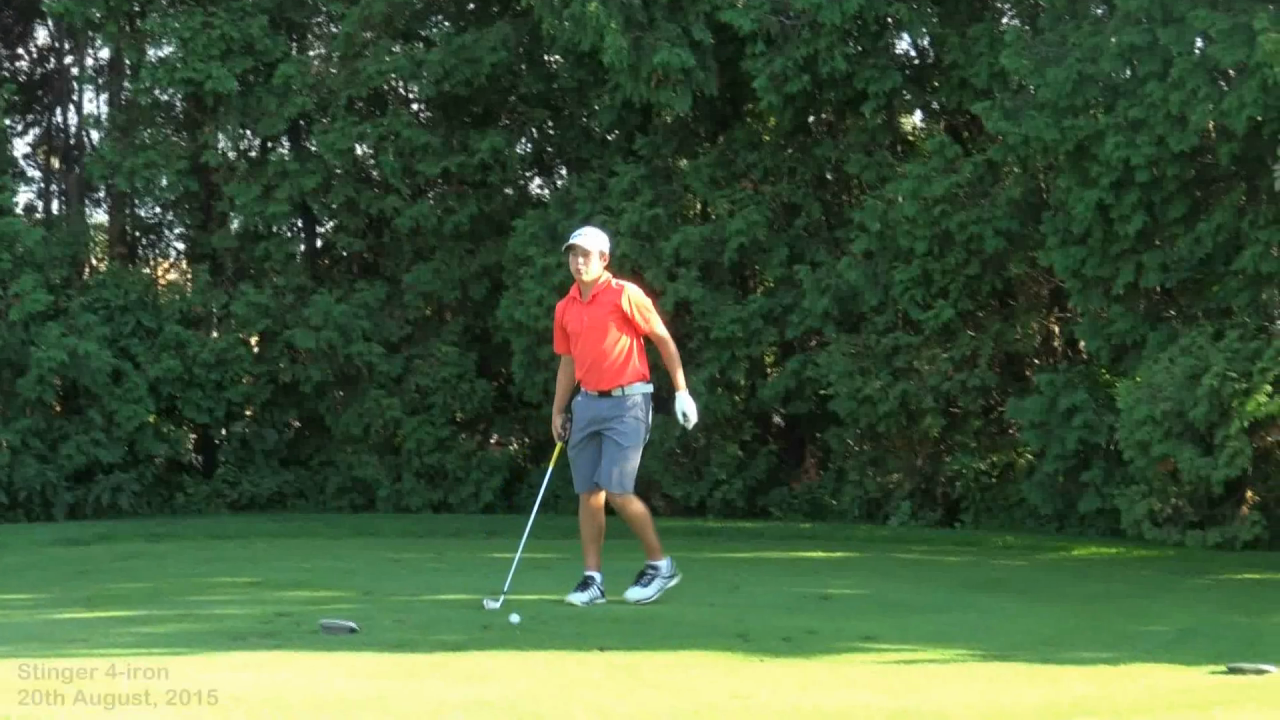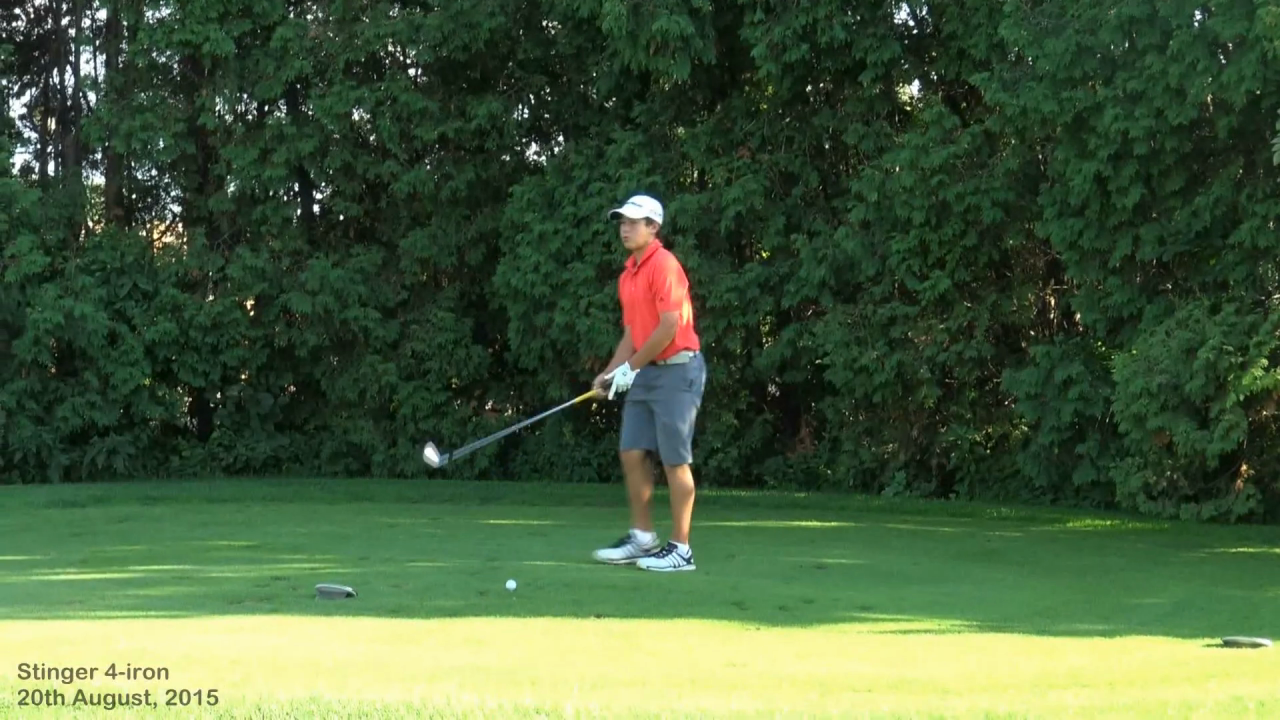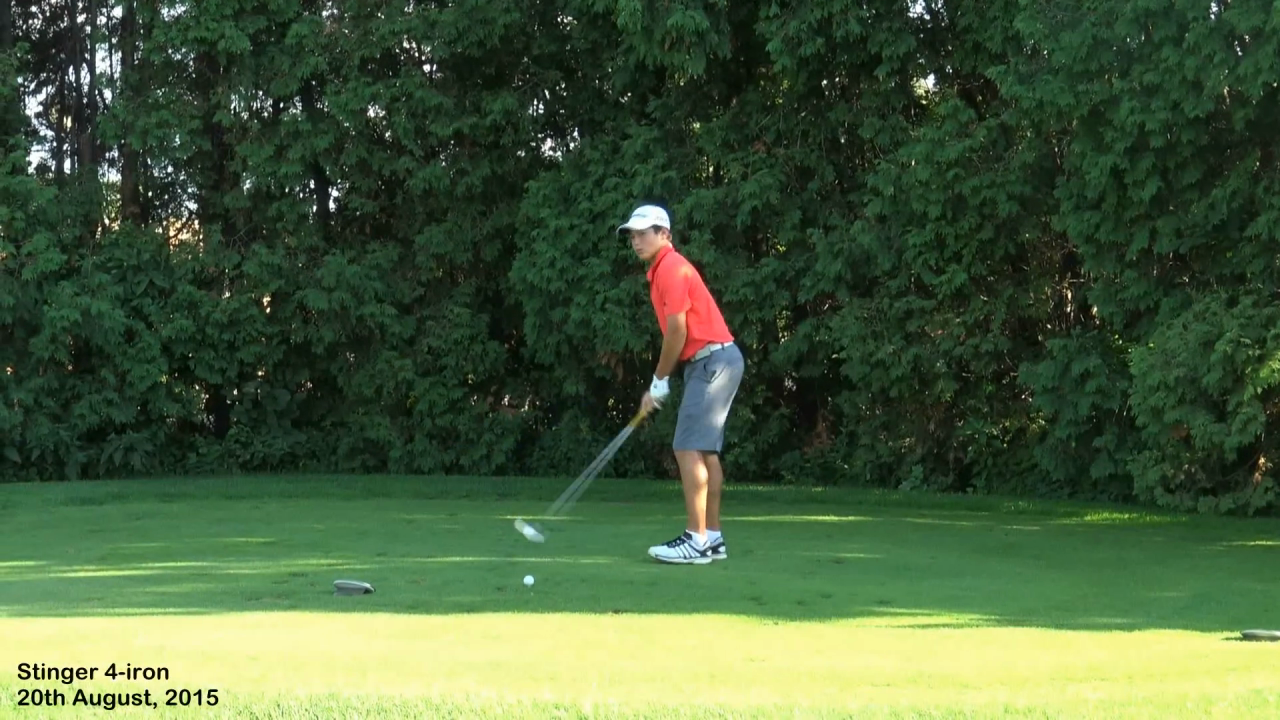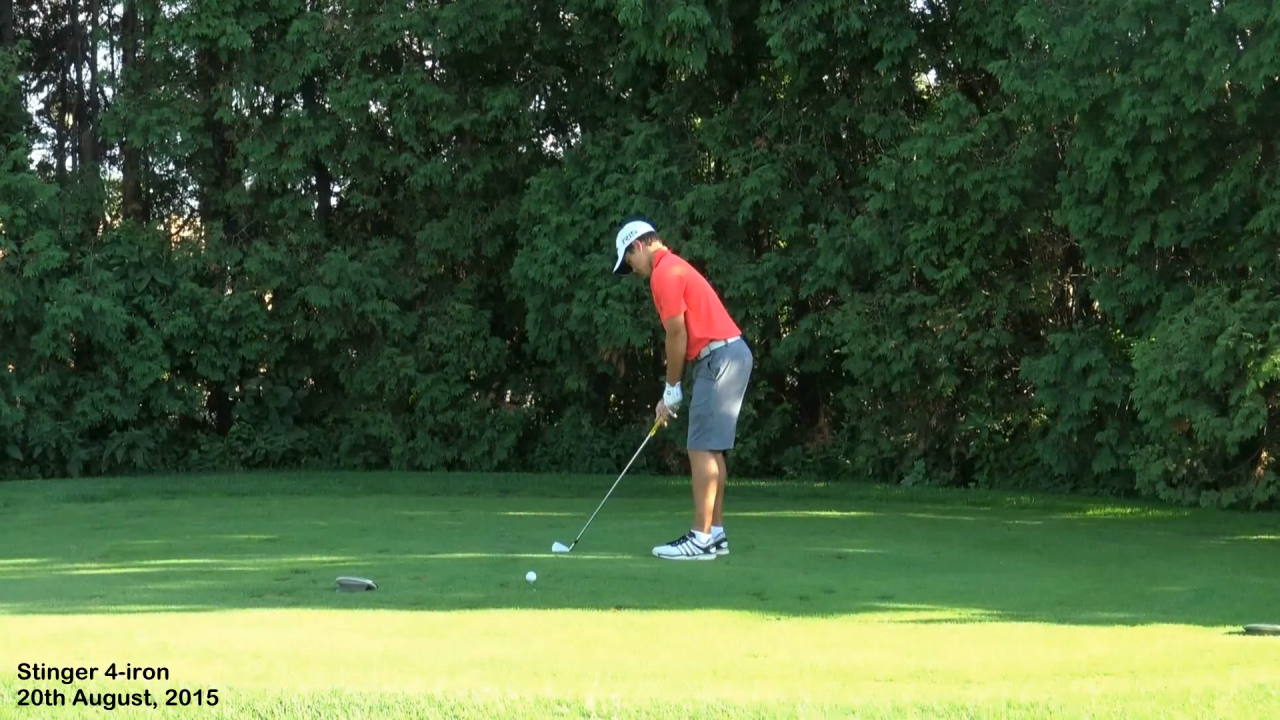
dt=0.5s
person 1, frame 1
left shoulder: (624, 294)
right shoulder: (565, 308)
left elbow: (663, 338)
left wrist: (681, 391)
right wrist: (558, 411)
left hip: (626, 403)
right hip: (587, 405)
left knee: (618, 492)
right knee: (588, 495)
left ankle: (659, 564)
right ankle: (592, 579)
person 1, frame 2
left shoulder: (664, 265)
right shoulder: (627, 275)
left elbow: (670, 326)
left wrist: (629, 368)
right wrist: (611, 372)
left hip: (677, 370)
right hip: (646, 374)
left knee: (674, 461)
right knee: (631, 453)
left ankle: (679, 549)
right ankle: (642, 537)
person 1, frame 3
left shoulder: (670, 269)
right shoulder: (664, 271)
left elbow: (677, 332)
right elbow: (676, 334)
left wrist: (659, 380)
right wrist: (657, 386)
left hip: (713, 363)
right hip: (712, 363)
left knee: (688, 448)
right knee: (705, 451)
left ankle: (696, 540)
right ankle: (711, 536)
person 1, frame 4
left shoulder: (663, 272)
right shoulder: (674, 268)
left elbow: (677, 335)
right elbow: (685, 336)
left wrist: (671, 388)
right wrist: (669, 392)
left hip: (721, 359)
right hip: (728, 356)
left knee: (701, 449)
right knee: (711, 448)
left ankle: (700, 539)
right ankle: (714, 533)
